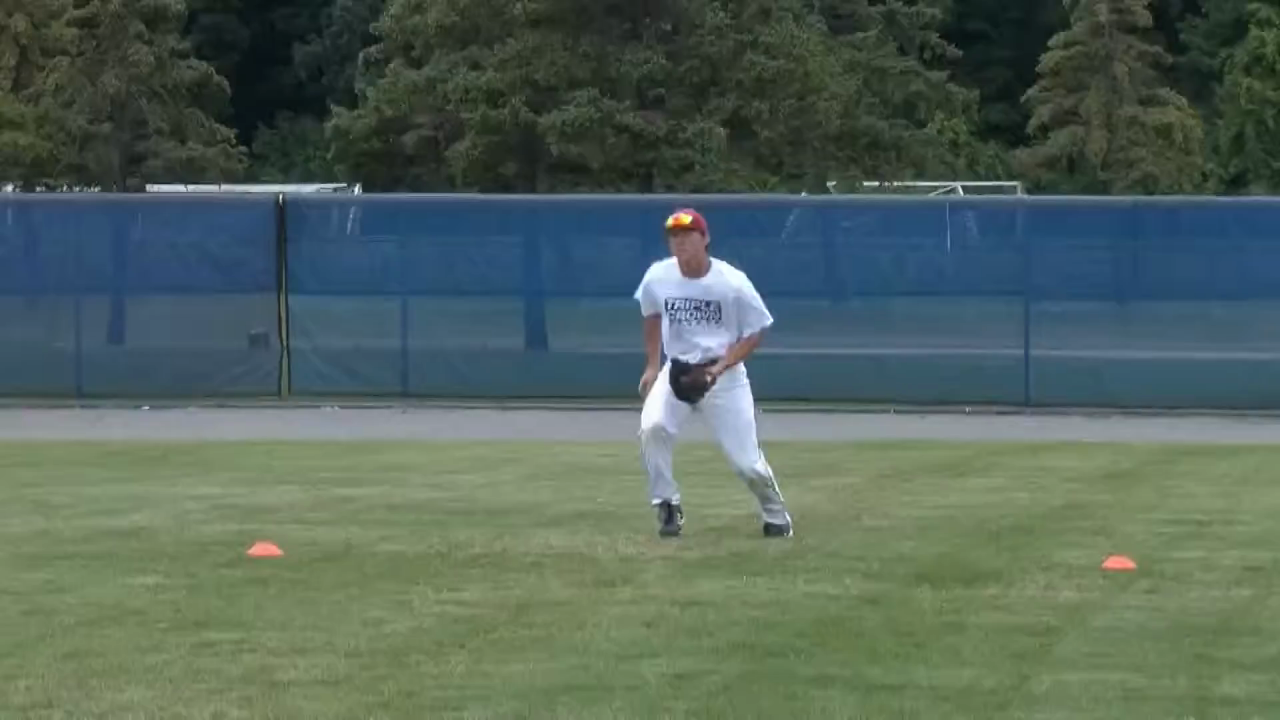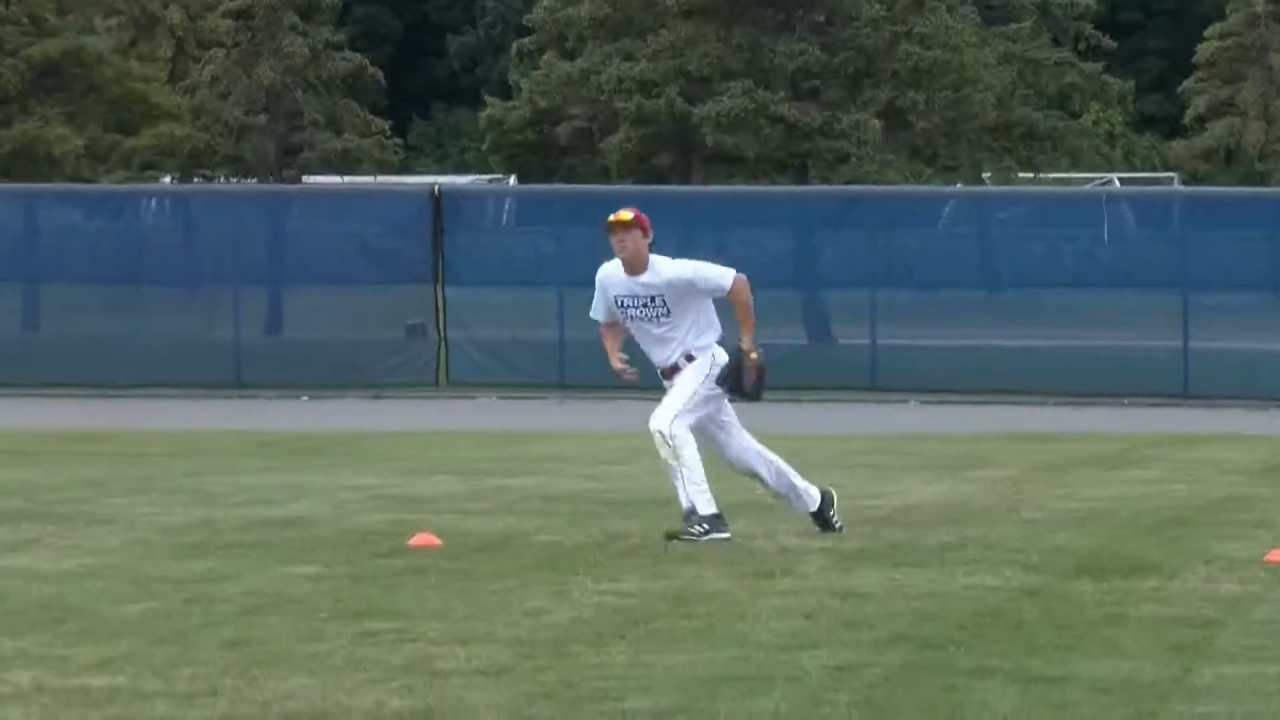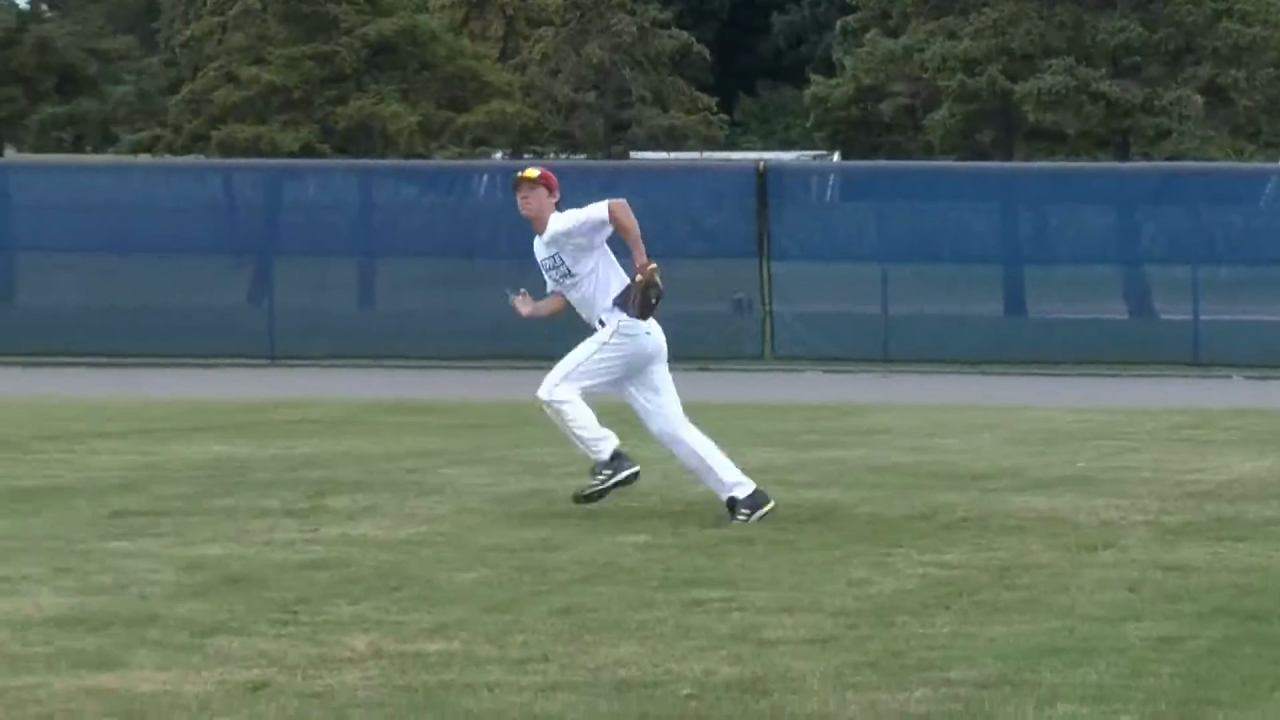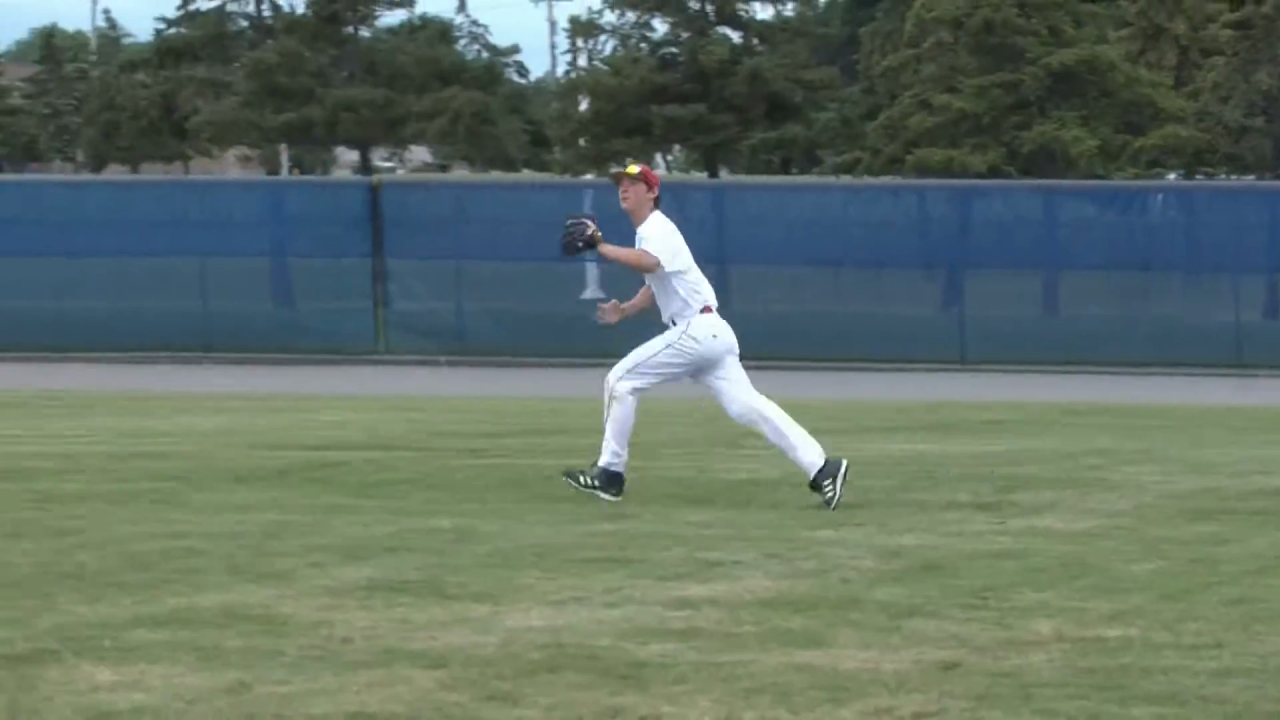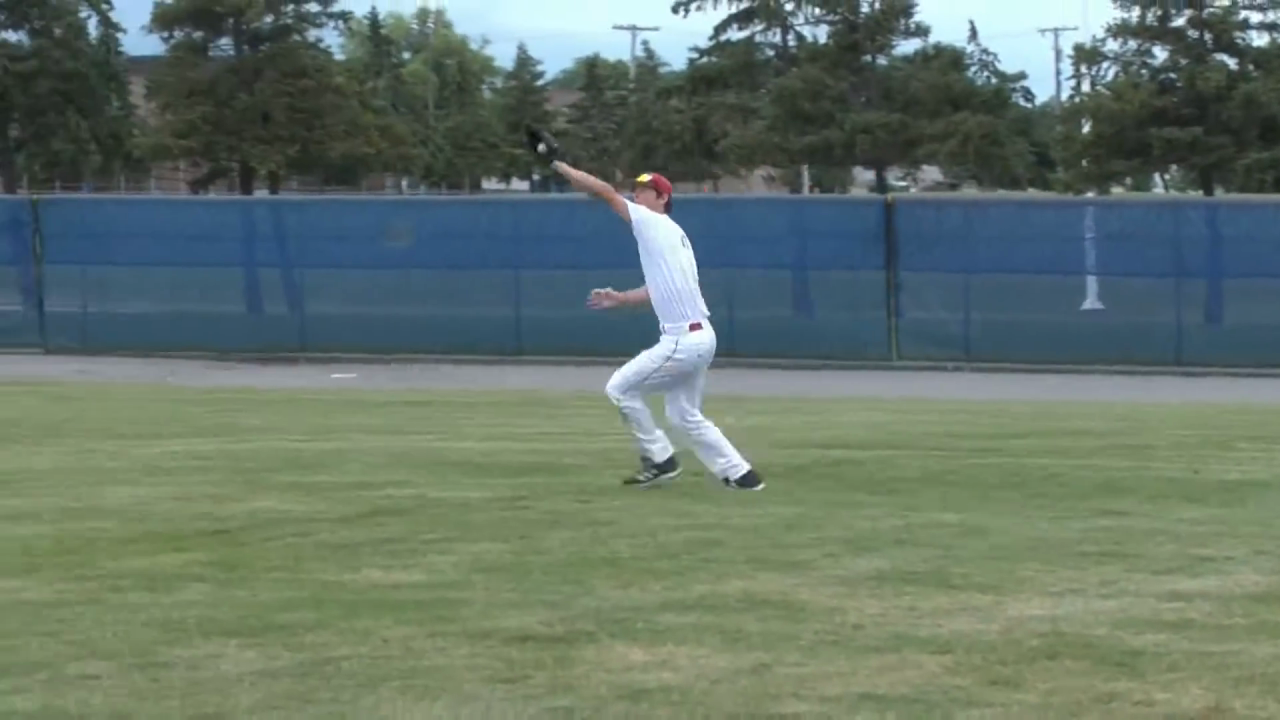
dt=0.5s
person 1, frame 1
left shoulder: (732, 283)
right shoulder: (655, 277)
left elbow: (755, 335)
left wrist: (717, 370)
right wrist: (652, 365)
left hip: (726, 378)
right hip: (677, 375)
left knee: (748, 463)
right knee: (653, 427)
left ankle: (777, 517)
right ankle: (667, 506)
person 1, frame 2
left shoulder: (676, 273)
right shoulder: (607, 276)
left elbow: (738, 282)
right elbow: (608, 323)
left wrist: (747, 342)
right wrist: (613, 355)
left hip: (705, 367)
right hip: (674, 378)
left knee: (665, 426)
right knee: (740, 454)
left ankle: (707, 518)
right ankle: (814, 501)
person 1, frame 3
left shoulder: (567, 225)
right shoulder: (540, 245)
left elbow: (618, 206)
right elbow: (562, 297)
left wrist: (643, 265)
right wrist: (534, 310)
left hip: (628, 330)
right hip: (619, 331)
left knee: (554, 391)
right knee: (670, 426)
left ankle: (612, 460)
right ankle: (745, 495)
person 1, frame 4
left shoulder: (656, 228)
right shoulder: (650, 230)
left elbow: (648, 264)
right elbow: (655, 285)
left wrist: (599, 245)
right wrist: (624, 310)
left hip: (695, 330)
right hip: (705, 331)
left knee: (620, 382)
right knee: (747, 408)
left ankle: (610, 474)
right ankle: (822, 468)
person 1, frame 5
left shoulder: (656, 225)
right shoulder: (672, 233)
left elbow: (605, 192)
left wrist: (557, 162)
right wrist: (618, 298)
left hip: (683, 342)
right hip: (699, 336)
left knee: (620, 390)
right knee: (685, 415)
left ankle: (661, 459)
right ankle: (738, 473)
